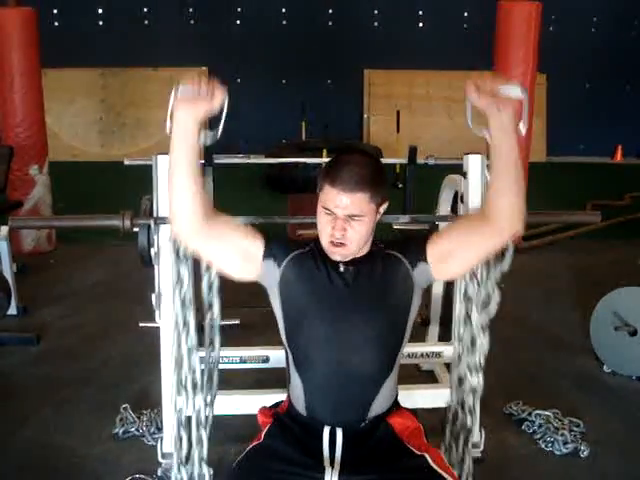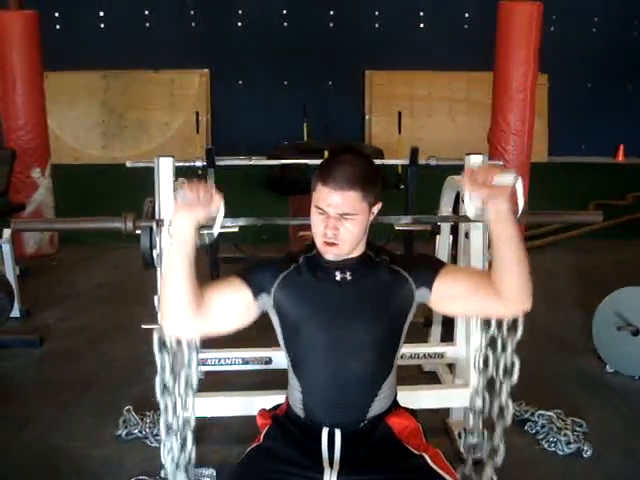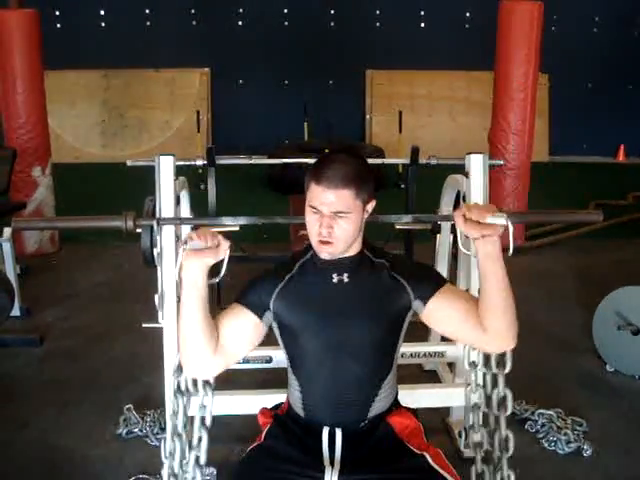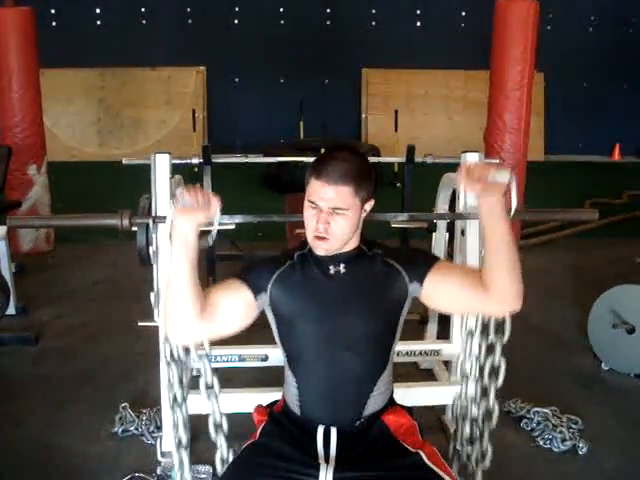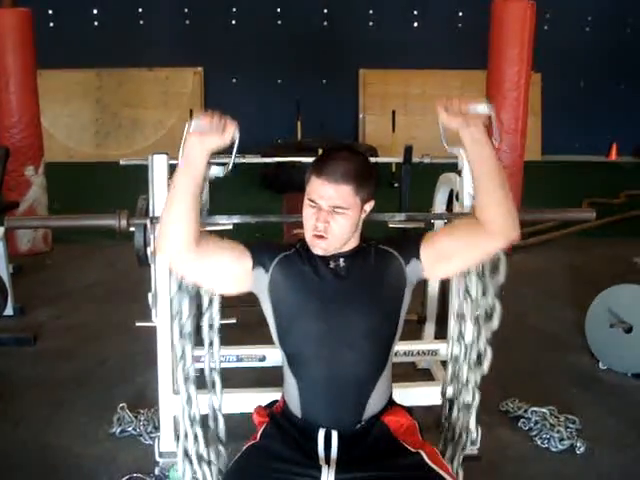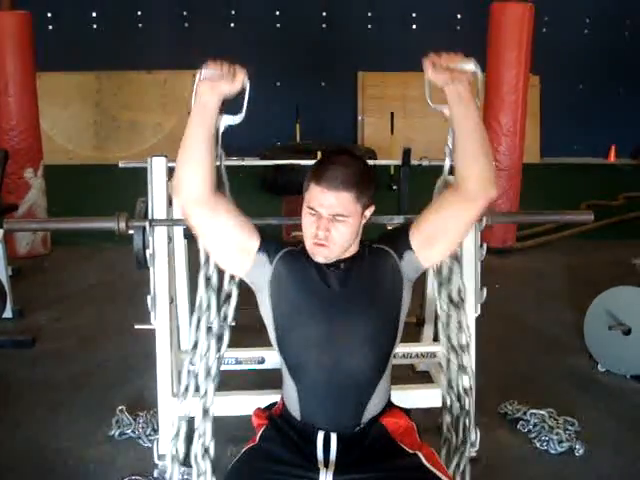
dt=0.2s
person 1, frame 1
left shoulder: (407, 268)
right shoulder: (285, 264)
left elbow: (502, 224)
right elbow: (192, 228)
left wrist: (501, 119)
right wrist: (188, 120)
left hip: (381, 439)
right hip: (295, 439)
person 1, frame 2
left shoulder: (406, 277)
right shoulder: (277, 279)
left elbow: (512, 299)
right elbow: (182, 322)
left wrist: (499, 210)
right wrist: (184, 226)
left hip: (381, 440)
right hip: (296, 440)
person 1, frame 3
left shoulder: (405, 279)
right shoulder: (276, 284)
left elbow: (498, 337)
right elbow: (201, 362)
left wrist: (488, 246)
right wrist: (195, 270)
left hip: (381, 438)
right hip: (296, 437)
person 1, frame 4
left shoulder: (400, 269)
right shoulder: (274, 275)
left elbow: (503, 299)
right elbow: (187, 329)
left wrist: (491, 205)
right wrist: (185, 229)
left hip: (377, 436)
right hip: (291, 436)
person 1, frame 5
left shoulder: (398, 262)
right shoulder: (271, 265)
left elbow: (498, 230)
right elbow: (178, 252)
left wrist: (474, 133)
right wrist: (195, 151)
left hip: (378, 438)
right hip: (290, 439)
person 1, frame 6
left shoulder: (395, 262)
right shoulder: (271, 265)
left elbow: (475, 191)
right elbow: (194, 197)
left wrist: (458, 90)
right wrist: (209, 98)
left hip: (376, 441)
right hip: (289, 442)
